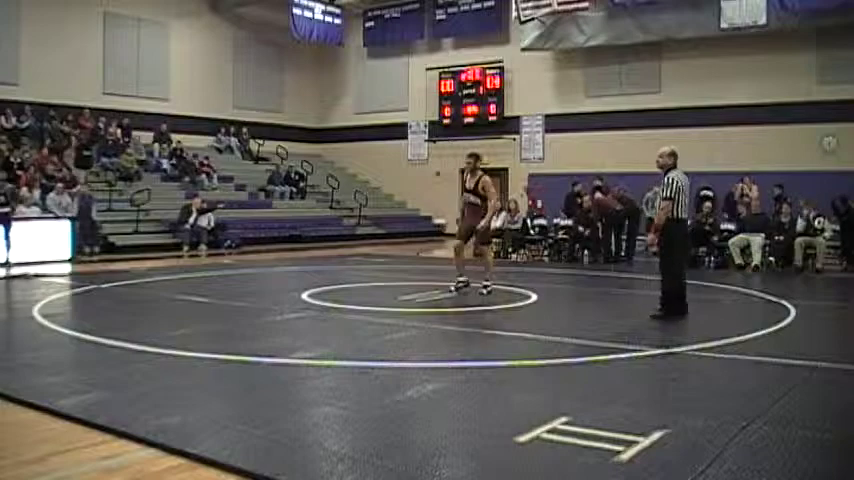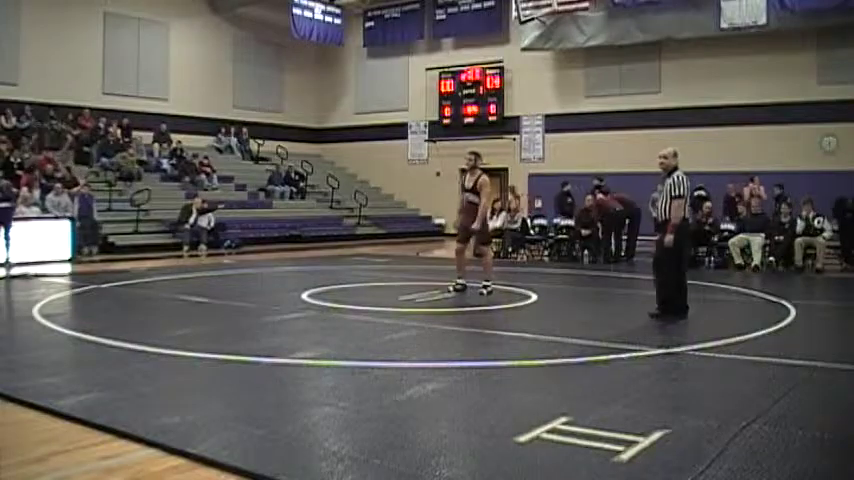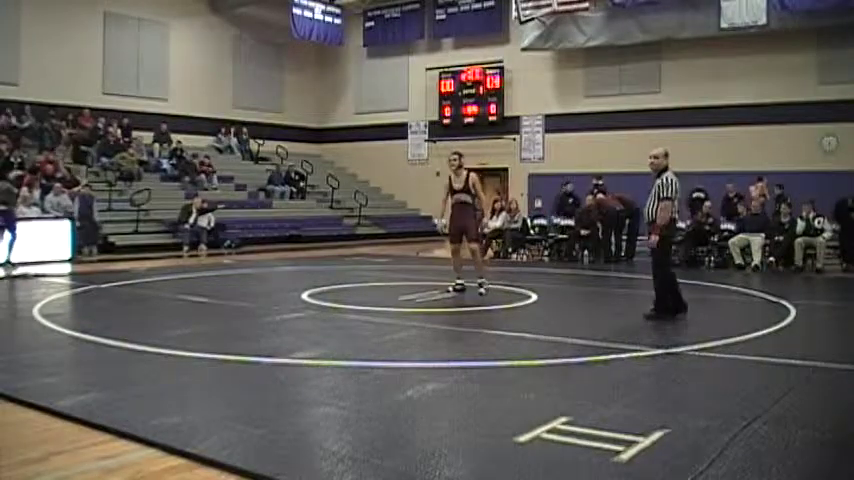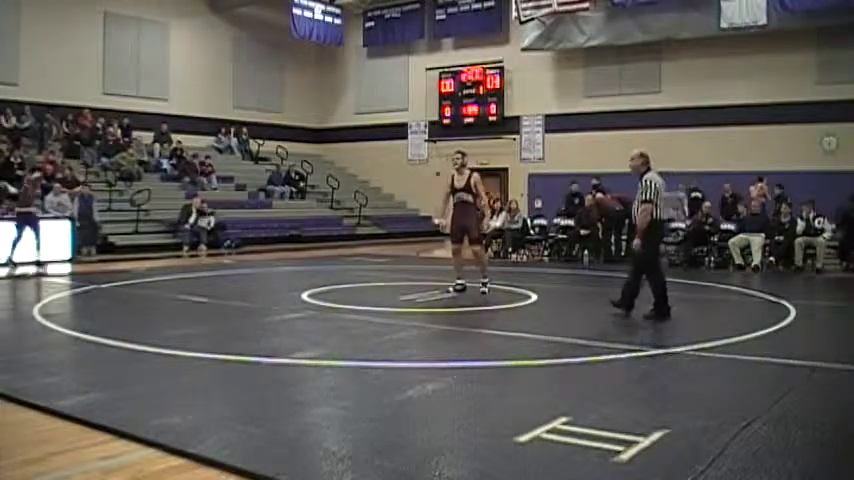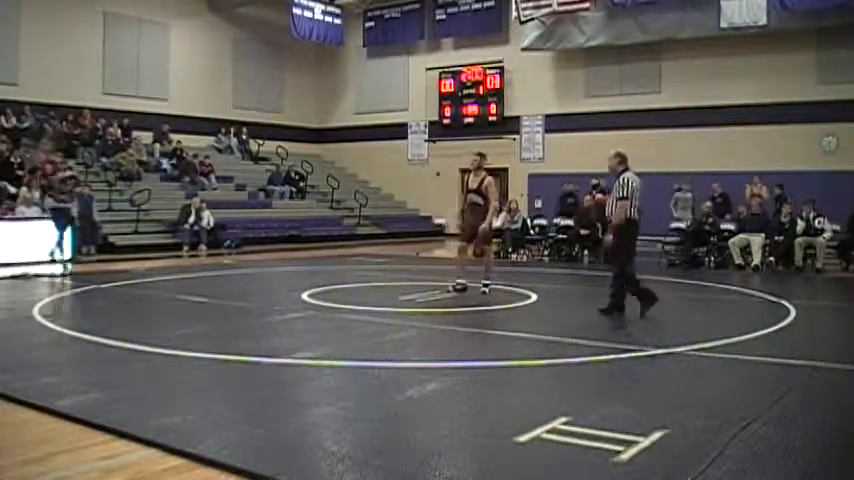
dt=0.5s
person 1, frame 1
left shoulder: (670, 178)
right shoulder: (681, 176)
left elbow: (665, 208)
left wrist: (653, 231)
left hip: (671, 228)
right hip: (681, 227)
left knee: (668, 269)
right knee: (677, 269)
left ankle: (669, 309)
right ankle: (679, 307)
person 1, frame 2
left shoulder: (677, 178)
right shoulder: (670, 178)
left elbow: (678, 207)
left wrist: (670, 232)
left hip: (674, 230)
right hip: (676, 230)
left knee: (662, 267)
right knee: (677, 270)
left ankle: (666, 308)
right ankle: (679, 308)
person 1, frame 3
left shoulder: (666, 179)
right shoulder: (662, 178)
left elbow: (665, 209)
left wrist: (655, 233)
left hip: (661, 229)
right hip: (660, 229)
left knee: (660, 269)
right knee: (664, 268)
left ankle: (663, 309)
right ankle: (677, 305)
person 1, frame 4
left shoulder: (648, 180)
right shoulder: (652, 178)
left elbow: (646, 211)
left wrist: (639, 236)
left hip: (649, 229)
right hip: (650, 228)
left knee: (652, 270)
right knee: (637, 267)
left ankle: (662, 309)
right ankle: (626, 301)
person 1, frame 5
left shoulder: (624, 179)
right shoulder: (628, 177)
left elbow: (621, 208)
left wrist: (611, 232)
left hip: (622, 228)
right hip: (627, 227)
left knee: (621, 267)
right knee: (620, 267)
left ankle: (646, 296)
right ankle: (616, 303)
person 2, frame 1
left shoulder: (485, 180)
right shoulder: (466, 176)
left elbow: (493, 200)
left wrist: (486, 219)
right wrist: (461, 213)
left hip: (481, 218)
right hip: (468, 217)
left knee: (484, 250)
right knee: (457, 246)
left ankle: (488, 283)
right ankle: (461, 279)
person 2, frame 2
left shoulder: (483, 179)
right shoulder: (465, 176)
left elbow: (485, 202)
left wrist: (478, 221)
right wrist: (459, 216)
left hip: (478, 218)
right hip: (466, 218)
left knee: (484, 250)
right knee: (459, 249)
left ankle: (488, 284)
right ankle: (461, 282)
person 2, frame 3
left shoulder: (472, 177)
right shoulder: (449, 179)
left elbow: (481, 197)
right elbow: (444, 200)
right wrist: (440, 219)
left hip: (470, 215)
right hip: (455, 216)
left knee: (474, 248)
right knee: (454, 249)
left ankle: (481, 280)
right ankle: (459, 282)
person 2, frame 4
left shoulder: (474, 177)
right shoulder: (452, 179)
left elbow: (483, 198)
right elbow: (445, 199)
left wrist: (486, 216)
right wrist: (440, 217)
left hip: (472, 215)
right hip: (457, 216)
left knee: (476, 249)
right knee: (456, 249)
left ankle: (485, 279)
right ankle: (460, 282)
person 2, frame 5
left shoulder: (488, 180)
right shoulder: (468, 177)
left elbow: (494, 203)
left wrist: (487, 222)
right wrist: (461, 217)
left hip: (483, 218)
right hip: (469, 216)
left knee: (486, 249)
right knee: (461, 247)
left ankle: (486, 282)
right ankle: (461, 282)
